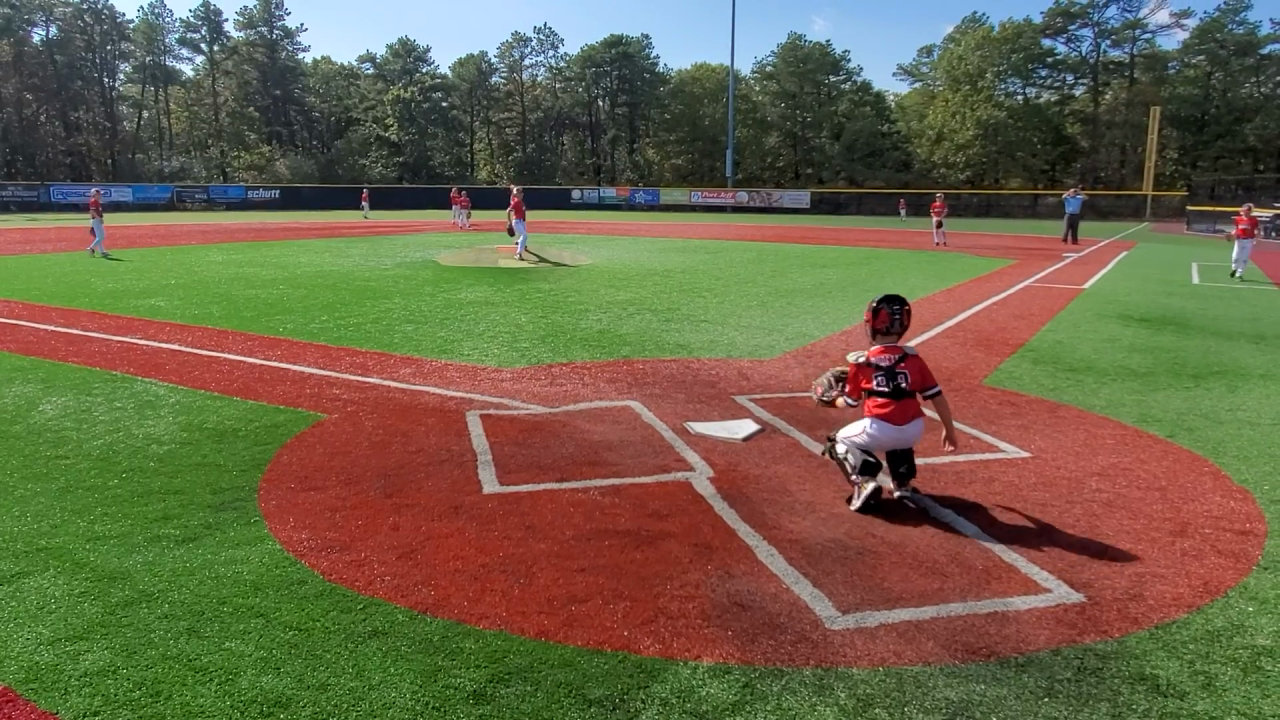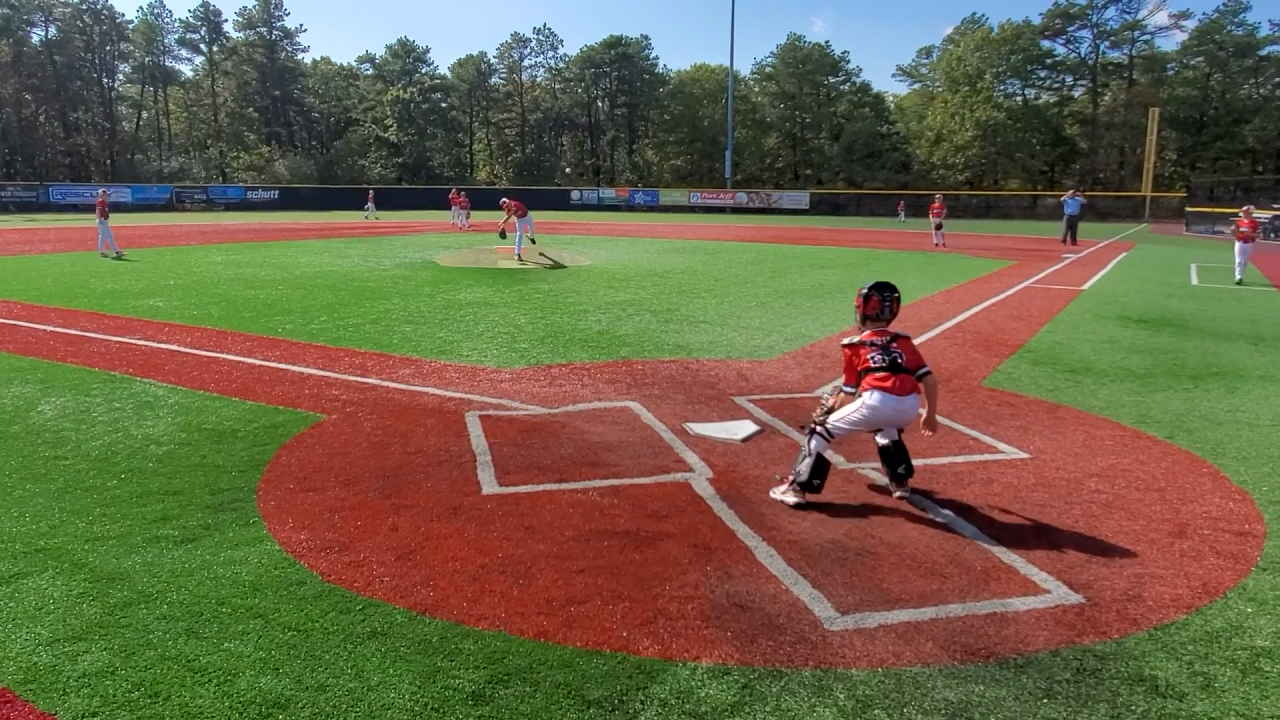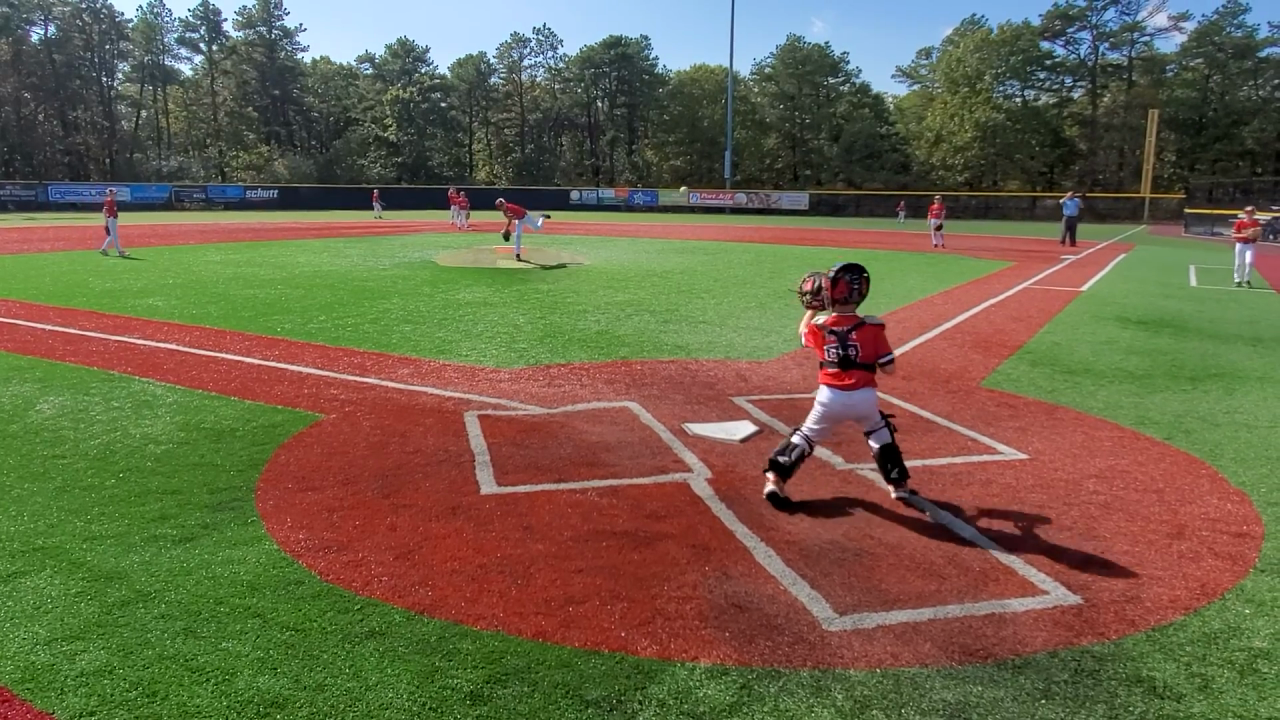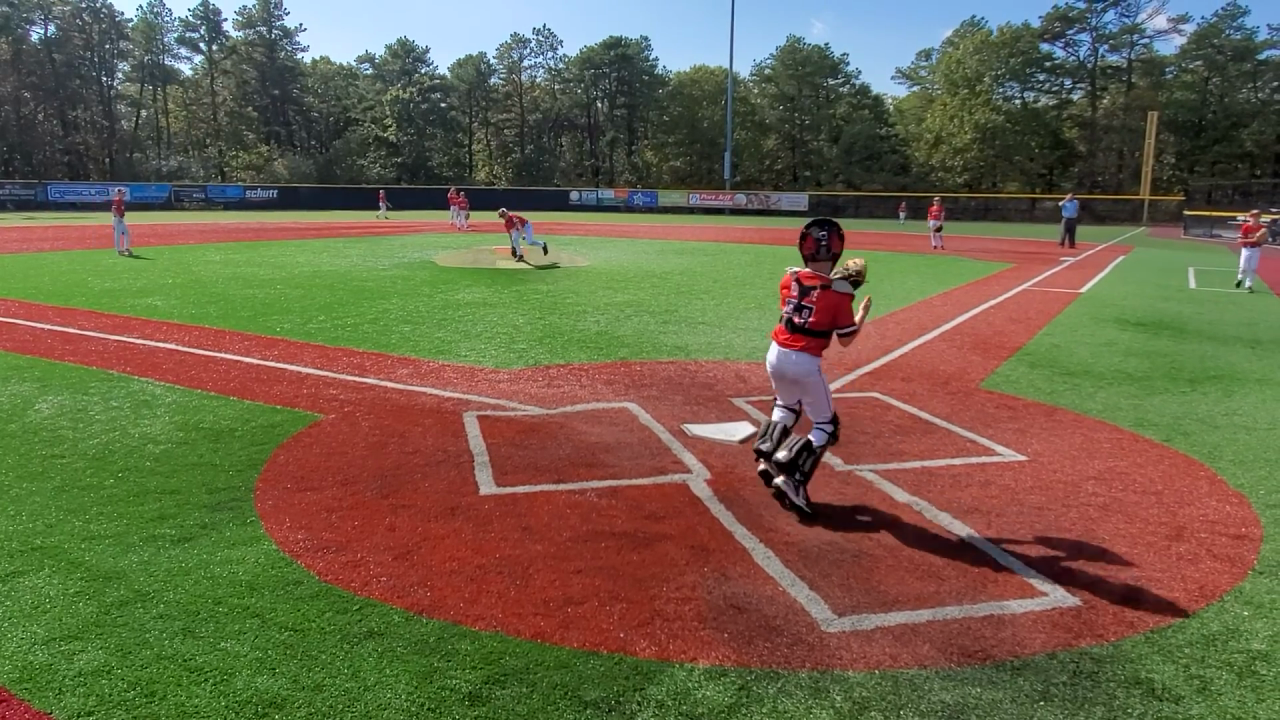
dt=0.3s
person 1, frame 1
left shoulder: (861, 362)
right shoulder: (913, 358)
left elbow: (849, 403)
right elbow: (938, 397)
left wrist: (835, 399)
right wrist: (949, 431)
left hip: (879, 431)
right hip: (913, 430)
left knee: (841, 443)
left ankle: (865, 482)
right ankle: (902, 483)
person 1, frame 2
left shoulder: (854, 345)
right shoulder: (904, 342)
left elbow: (849, 392)
right elbow: (929, 380)
left wrist: (832, 406)
right wrist: (930, 413)
left hip: (877, 402)
right hip: (909, 405)
left knee: (820, 431)
right knee: (887, 427)
left ankle: (798, 488)
right ankle: (900, 482)
person 1, frame 3
left shoulder: (818, 326)
right shoulder: (872, 328)
left elbow: (805, 336)
right elbow: (889, 369)
left wrist: (811, 304)
right wrist: (874, 355)
left hip: (830, 397)
right hip: (863, 398)
left knee: (807, 435)
right knee: (879, 428)
left ankle: (775, 479)
right ankle: (899, 484)
person 1, frame 4
left shoulder: (790, 278)
right shoulder: (840, 292)
right elbow: (846, 340)
right wrist: (861, 315)
left hip: (776, 355)
right hip: (805, 363)
left knee: (787, 405)
right knee: (824, 424)
left ankle: (768, 458)
right ankle: (791, 478)
